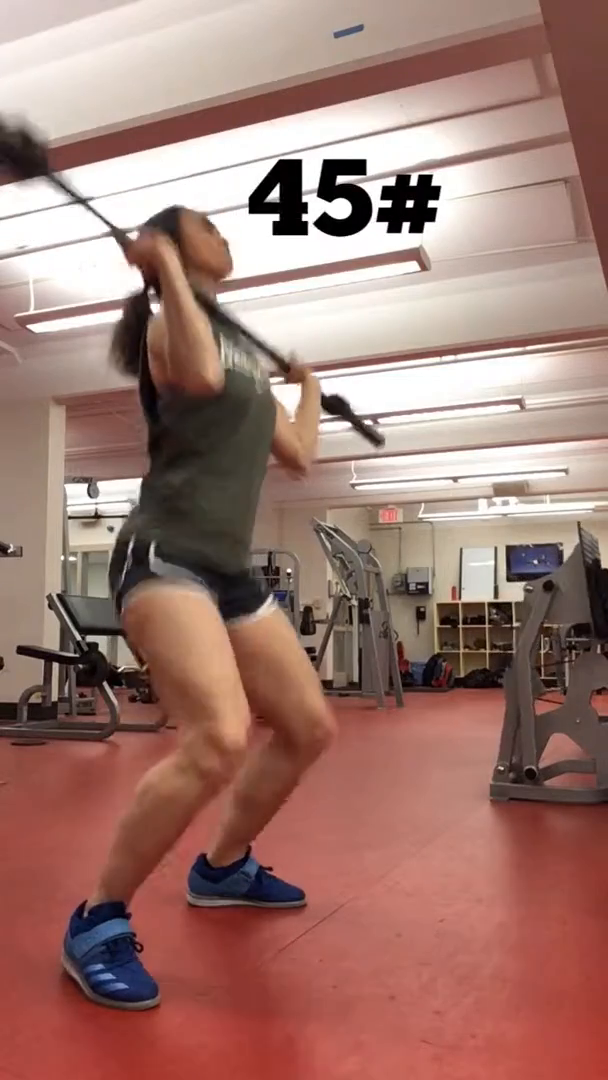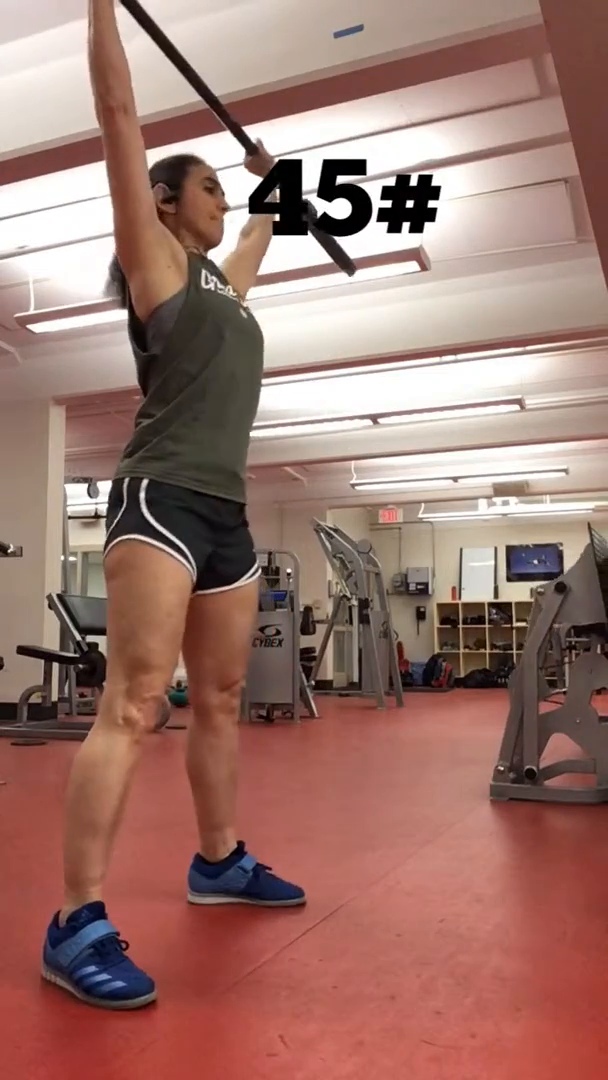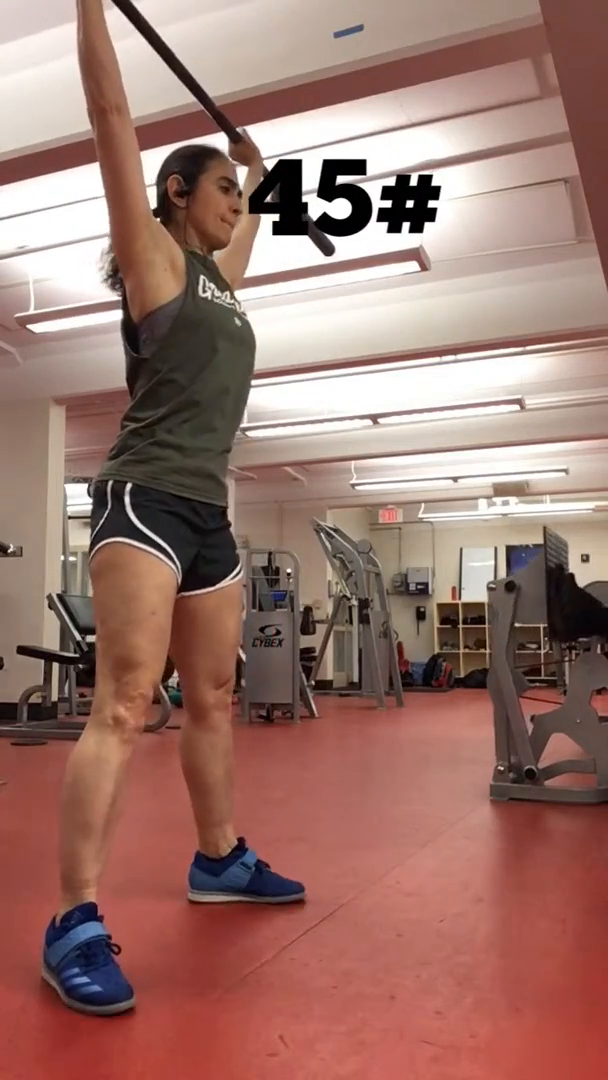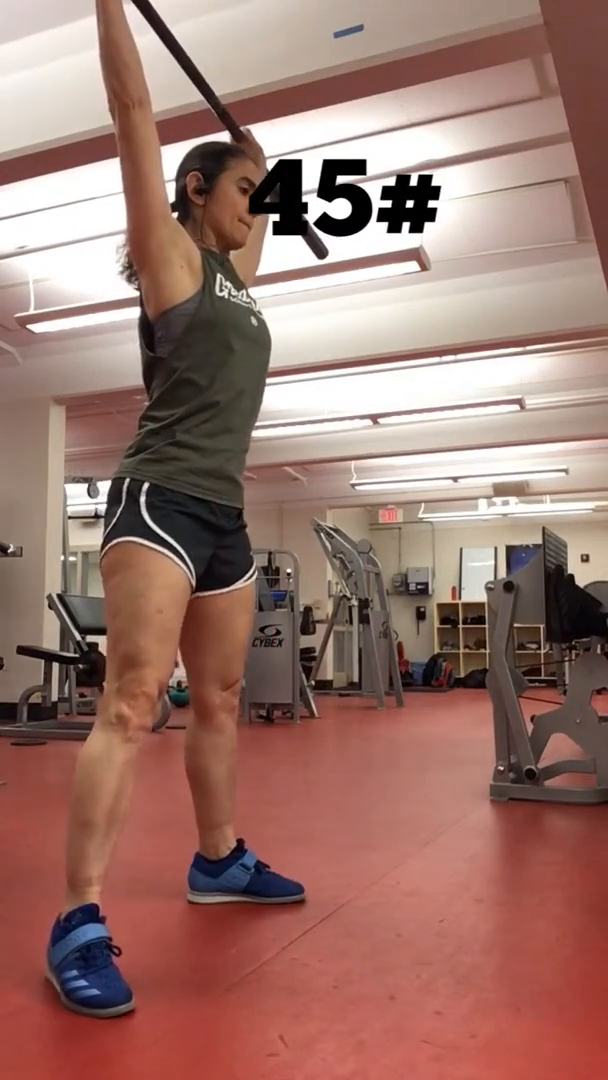
dt=0.7s
person 1, frame 1
left shoulder: (247, 355)
right shoulder: (172, 329)
left elbow: (299, 454)
right elbow: (200, 374)
left wrist: (307, 389)
right wrist: (169, 271)
left hip: (228, 569)
right hip: (164, 563)
left knee: (307, 730)
right knee: (217, 741)
left ankle: (224, 867)
right ankle: (98, 924)
person 1, frame 2
left shoulder: (221, 284)
right shoulder: (156, 258)
left elbow: (259, 238)
right elbow: (118, 116)
left wrist: (270, 185)
left hip: (225, 513)
right hip: (162, 502)
left knee: (219, 704)
right knee: (133, 707)
left ankle: (219, 861)
right ankle: (77, 925)
person 1, frame 3
left shoulder: (218, 277)
right shoulder: (152, 255)
left elbow: (248, 225)
right elbow: (111, 116)
left wrist: (256, 168)
left hip: (206, 514)
right hip: (144, 502)
left knee: (213, 701)
right knee: (123, 709)
left ankle: (220, 859)
right ankle: (74, 924)
person 1, frame 4
left shoulder: (233, 274)
right shoulder: (171, 253)
left elbow: (257, 208)
right elbow: (133, 113)
left wrist: (256, 160)
left hip: (221, 514)
right hip: (160, 501)
left knee: (219, 704)
right knee: (131, 706)
left ankle: (218, 859)
right ankle: (78, 924)
